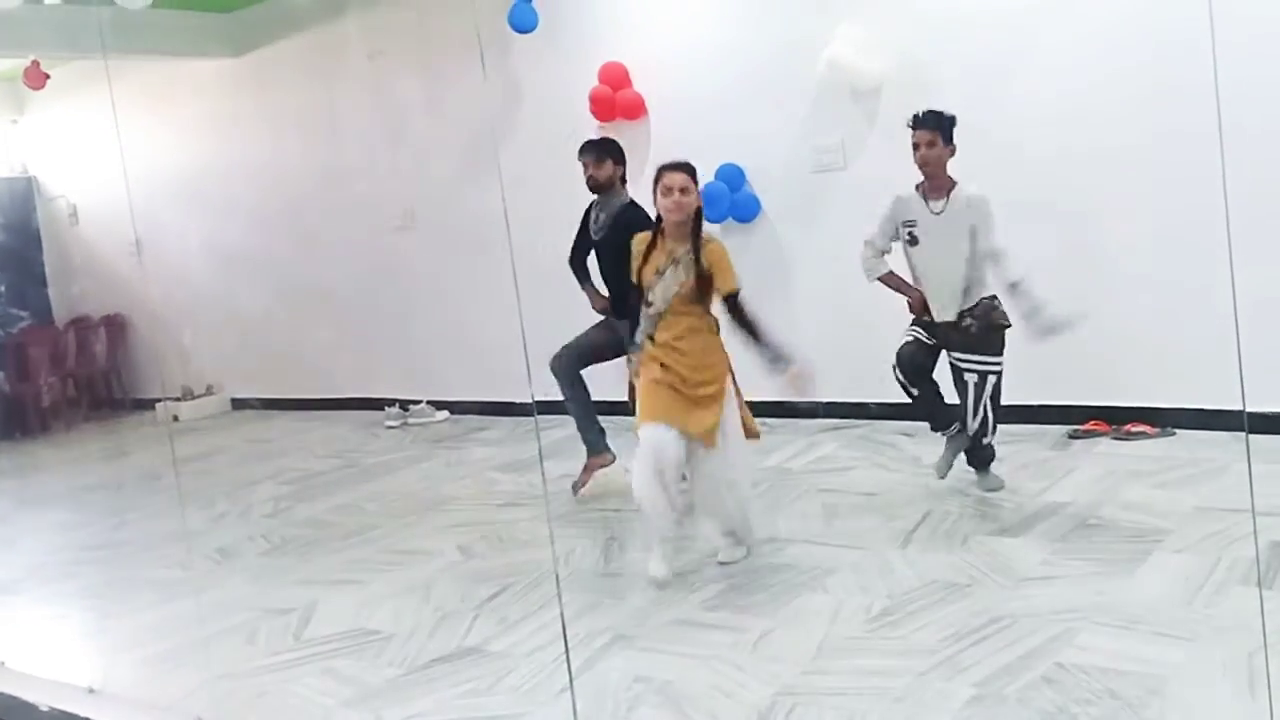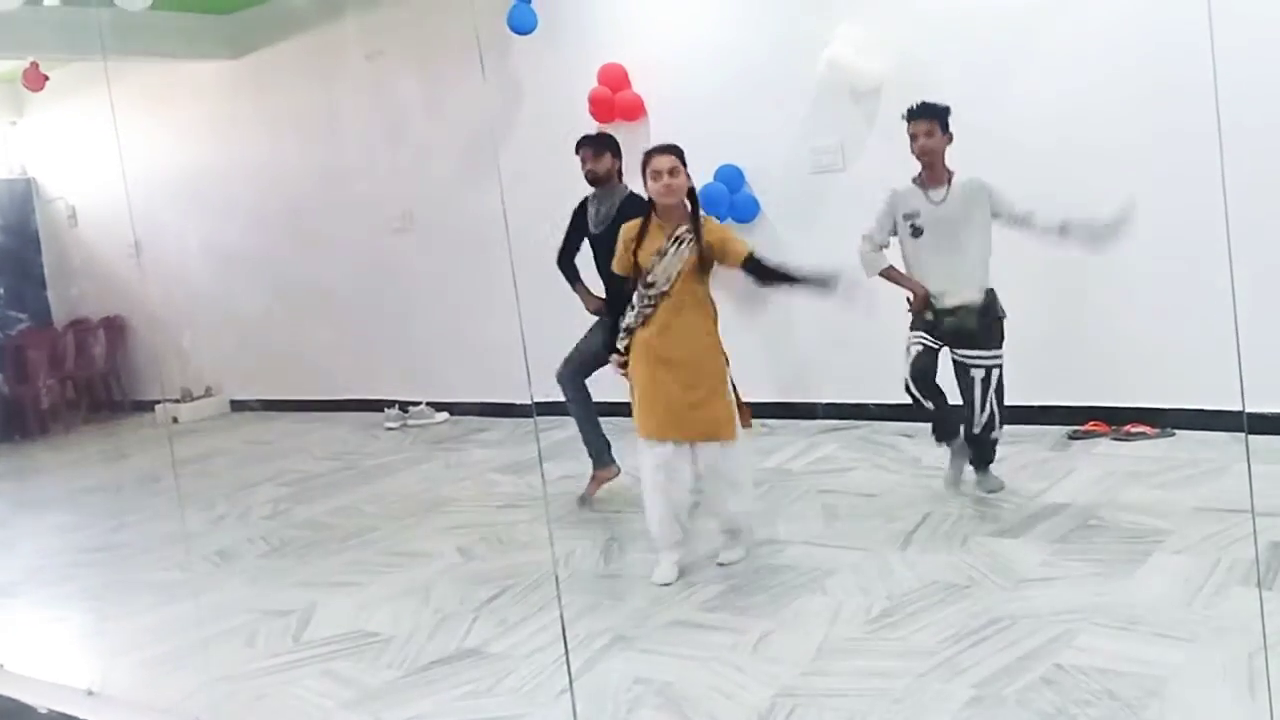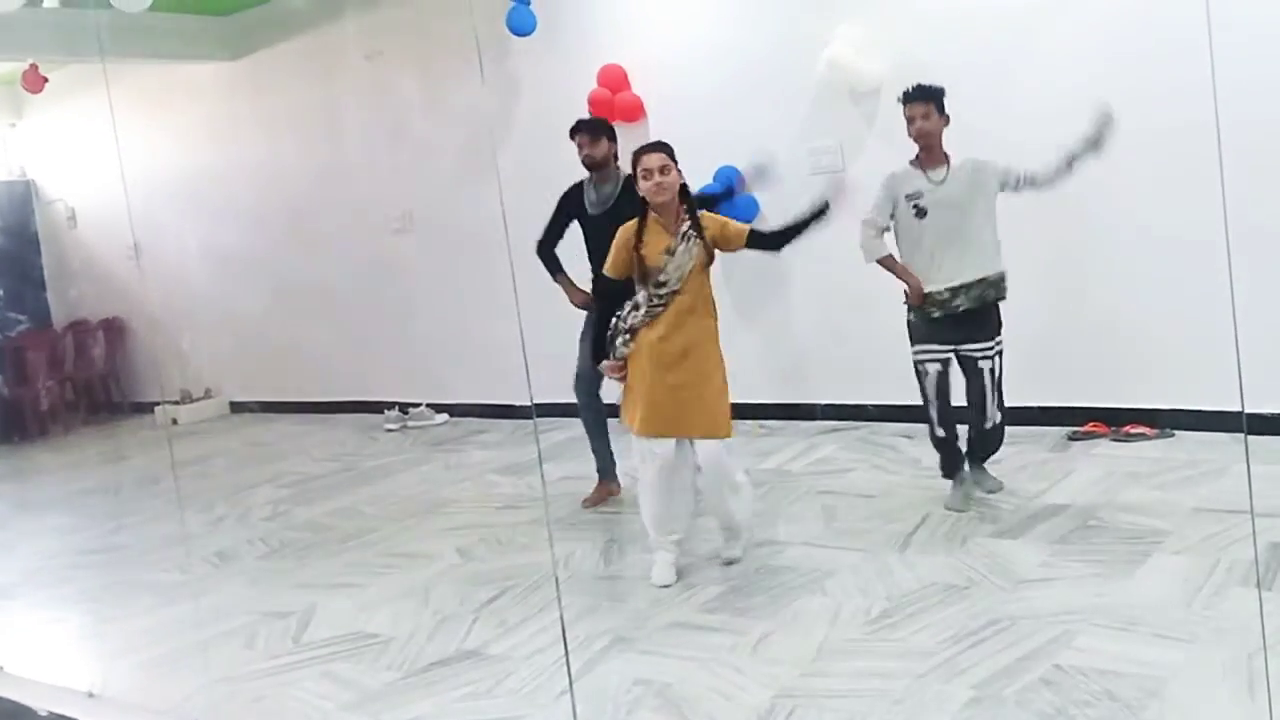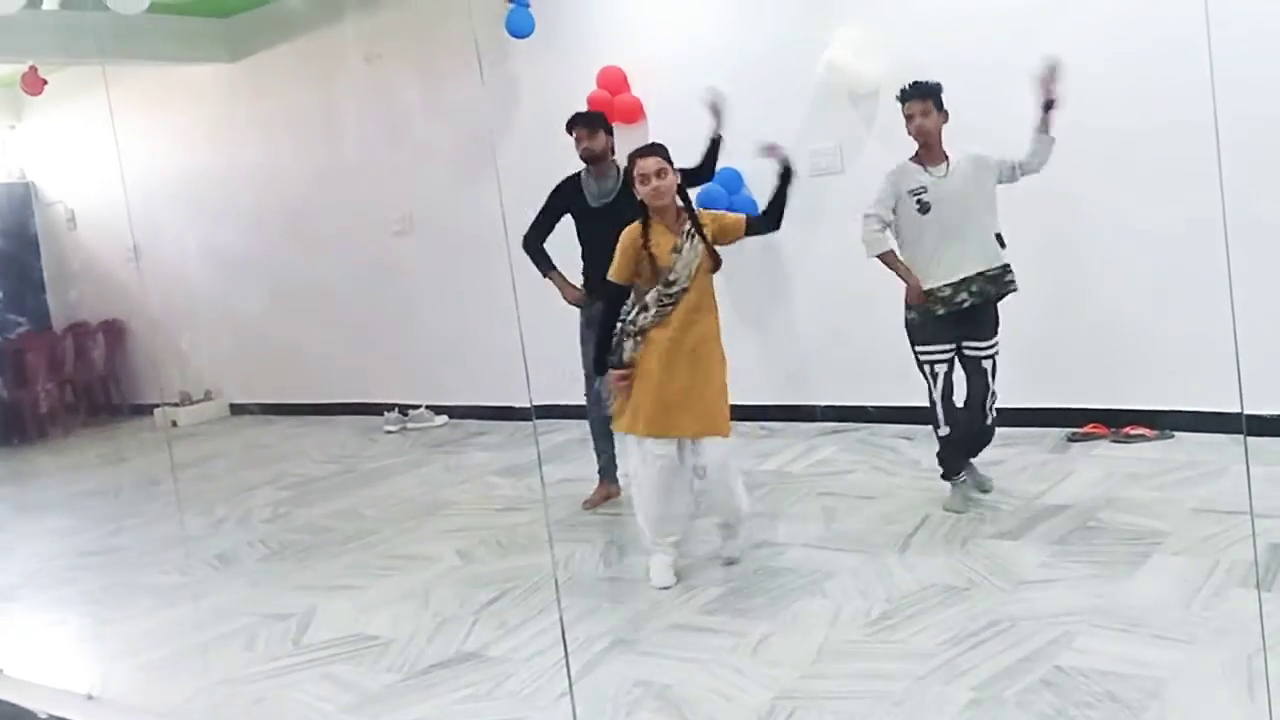
dt=0.1s
person 1, frame 1
left shoulder: (709, 251)
right shoulder: (642, 245)
left elbow: (738, 313)
left wrist: (776, 359)
right wrist: (639, 355)
left hip: (706, 370)
right hip: (659, 368)
left knee: (718, 464)
right knee: (655, 454)
left ankle: (736, 534)
right ankle: (663, 541)
person 1, frame 2
left shoulder: (709, 232)
right shoulder: (633, 233)
left elbow: (761, 271)
left wrist: (817, 281)
right wrist: (618, 348)
left hip: (702, 361)
right hip: (651, 360)
left knee: (717, 456)
right knee: (660, 456)
left ankle: (735, 533)
right ankle: (668, 549)
person 1, frame 3
left shoulder: (706, 226)
right shoulder: (631, 234)
left elbow: (773, 242)
right elbow: (607, 296)
left wrist: (822, 211)
right wrist: (603, 353)
left hip: (700, 356)
right hip: (652, 360)
left knee: (710, 453)
right knee: (657, 455)
left ankle: (734, 528)
right ankle: (664, 549)
person 1, frame 4
left shoulder: (705, 224)
right shoulder: (635, 237)
left elbow: (769, 221)
right elbow: (610, 302)
left wrist: (783, 171)
right wrist: (608, 364)
left hip: (701, 359)
right hip: (650, 362)
left knee: (712, 453)
right knee: (655, 456)
left ankle: (732, 525)
right ankle: (662, 551)
person 2, frame 1
left shoulder: (973, 204)
right shoulder: (901, 205)
left elbow: (997, 260)
right elbow: (871, 256)
left wrist: (1031, 310)
right wrist: (911, 291)
left hip: (978, 315)
right hip: (929, 315)
left knee: (979, 400)
right knee: (908, 365)
left ankle: (981, 464)
right ankle: (951, 430)
person 2, frame 2
left shoulder: (978, 190)
right shoulder: (899, 199)
left elbow: (1027, 219)
right elbow: (869, 251)
left wrist: (1085, 230)
right wrist: (911, 286)
left hip: (977, 309)
right hip: (928, 314)
left knee: (984, 397)
right knee: (918, 375)
left ankle: (981, 464)
right ankle: (954, 440)
person 2, frame 3
left shoulder: (979, 172)
right shoulder: (898, 182)
left elbow: (1040, 180)
right elbow: (870, 237)
left wrist: (1081, 150)
right wrist: (909, 279)
left hip: (978, 299)
right hip: (928, 306)
left knee: (986, 392)
right knee: (935, 393)
left ankle: (977, 462)
right ankle: (957, 478)
person 2, frame 4
left shoulder: (975, 167)
right shoulder: (899, 178)
left elbow: (1031, 162)
right elbow: (872, 231)
left wrist: (1046, 107)
right wrist: (908, 277)
left hip: (978, 297)
right hip: (926, 301)
left knee: (982, 387)
right knee: (941, 393)
left ankle: (965, 460)
right ankle: (955, 478)
person 3, frame 1
left shoulder: (633, 218)
right shoulder: (594, 213)
right elbow: (576, 259)
right wrist: (593, 295)
right hip: (619, 318)
right knee: (563, 363)
right ankle: (597, 450)
person 3, frame 2
left shoulder: (636, 209)
right shoulder: (586, 209)
right elbow: (565, 258)
right wrist: (585, 295)
right hip: (614, 315)
right knee: (569, 374)
right ankle: (603, 463)
person 3, frame 3
left shoulder: (639, 190)
right shoulder: (575, 196)
left elbow: (696, 204)
right elbow: (545, 246)
left wrist: (730, 193)
right wrist: (568, 287)
right knee: (585, 386)
right ankle: (607, 478)
person 3, frame 4
right shoulder: (569, 189)
left elbow: (702, 175)
right elbow: (532, 239)
left wrist: (716, 129)
right wrist: (560, 283)
right hip: (595, 303)
right knee: (596, 389)
right ankle: (607, 479)
